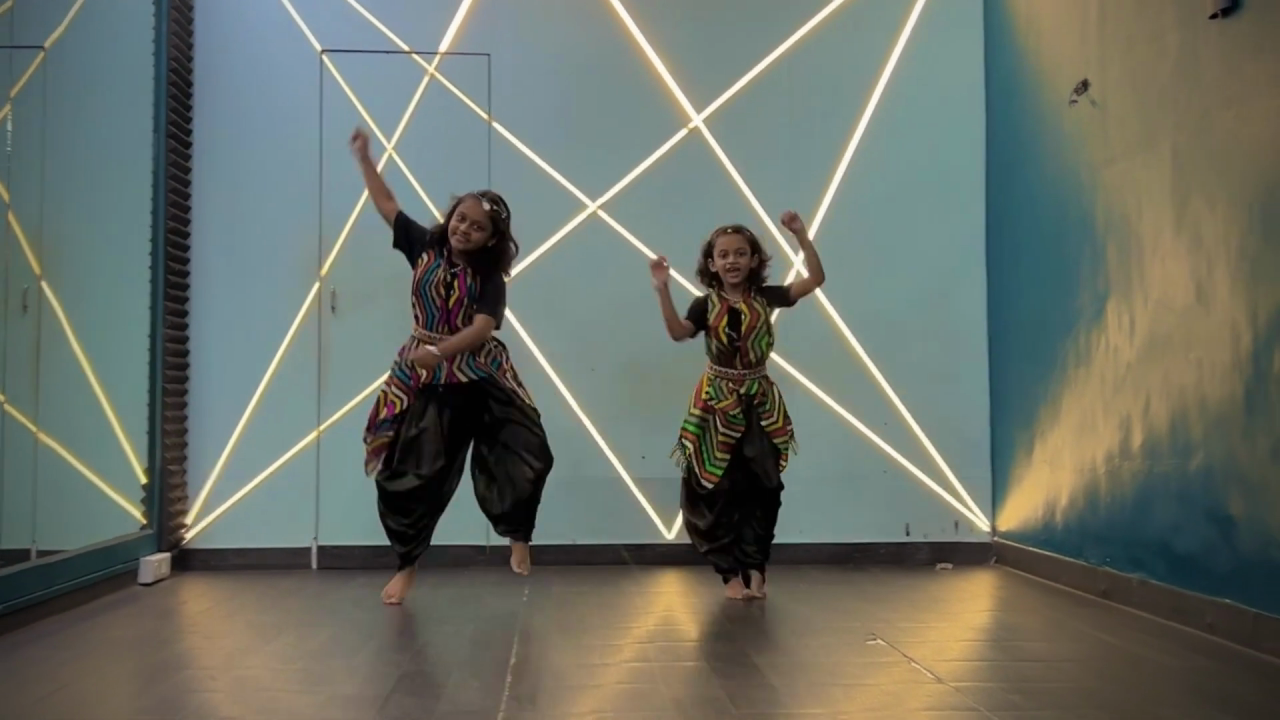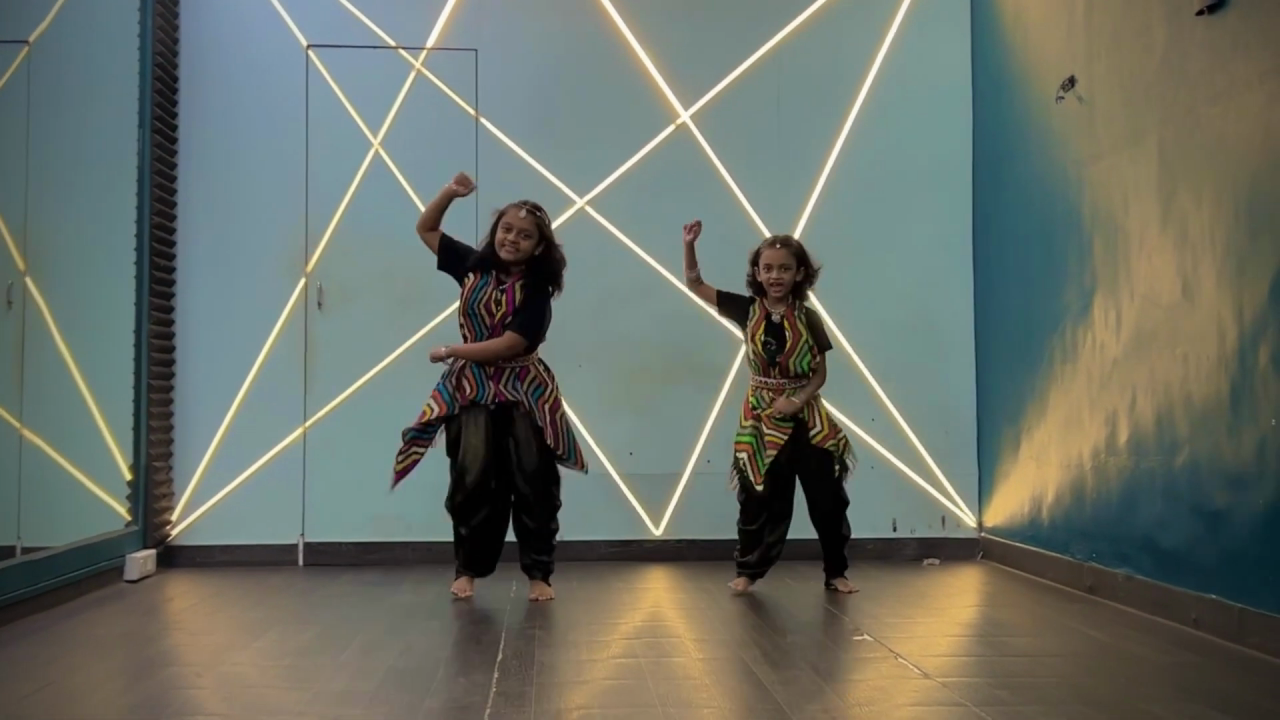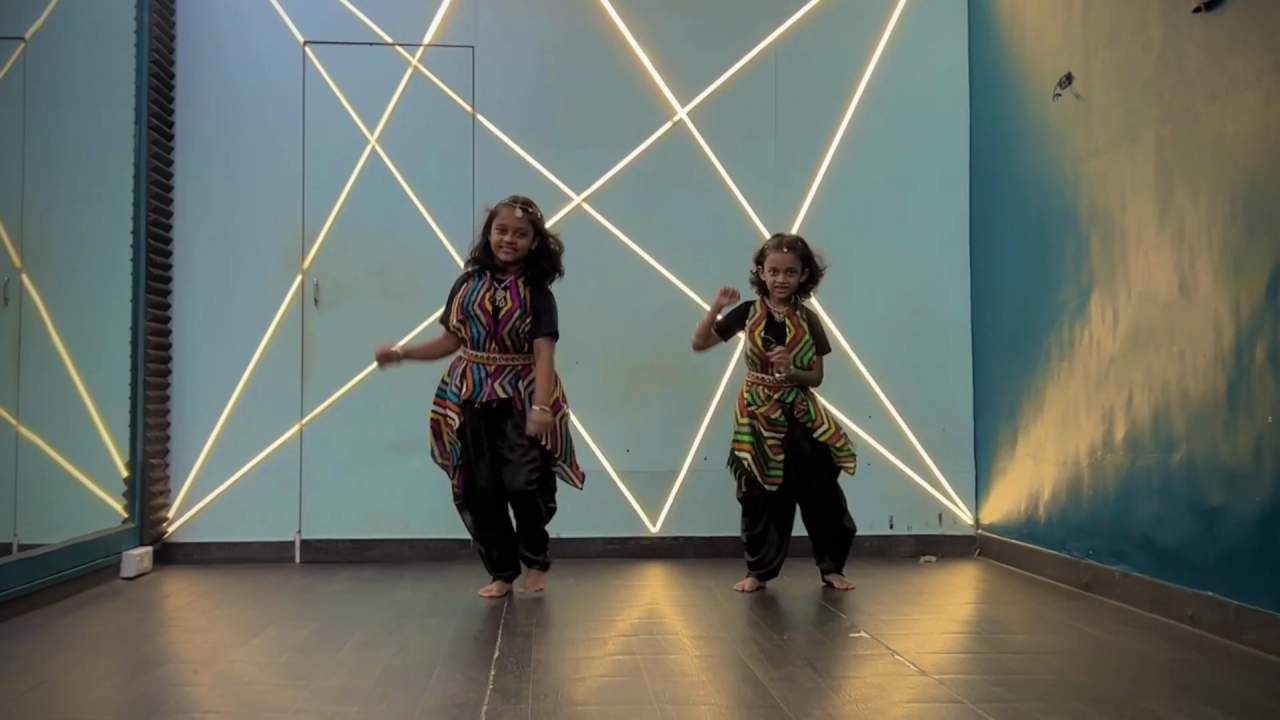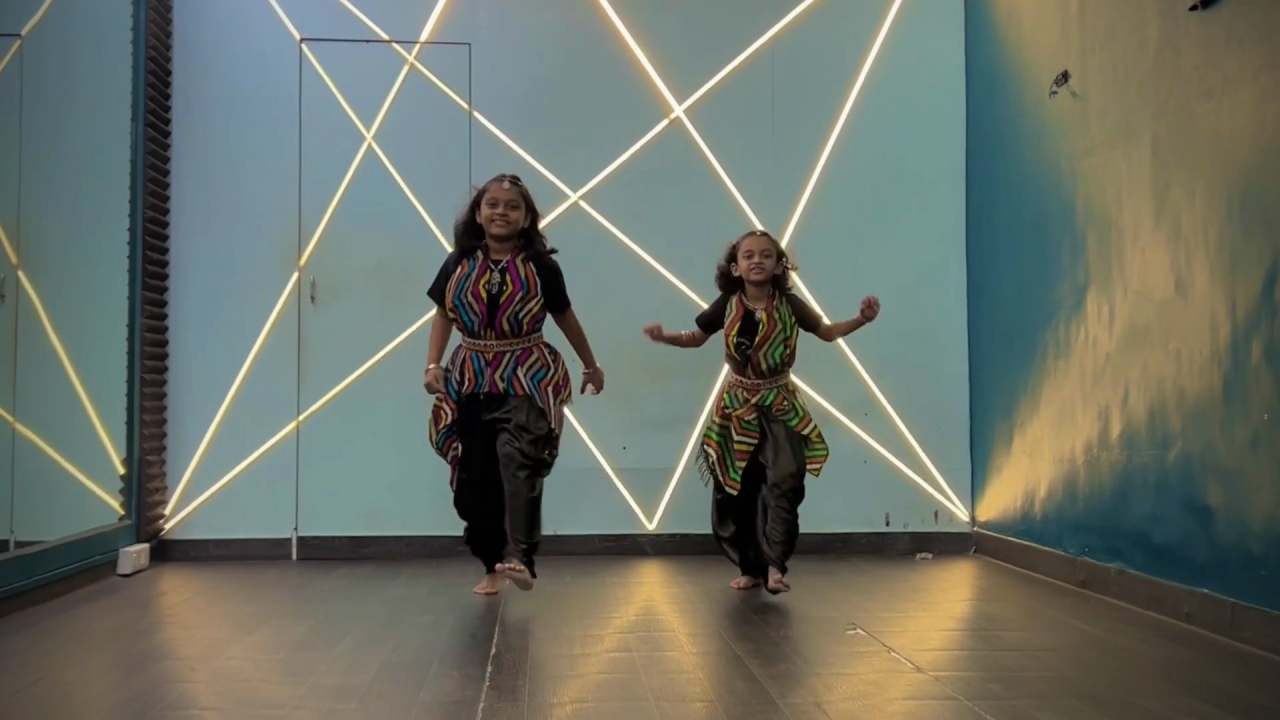
dt=0.3s
person 1, frame 1
left shoulder: (489, 278)
right shoulder: (425, 249)
left elbow: (481, 330)
right elbow: (384, 202)
left wrist: (439, 349)
right wrist: (364, 157)
left hip: (480, 373)
right hip: (429, 379)
left knee: (517, 451)
right knee: (415, 473)
left ankle: (518, 535)
right ankle: (405, 566)
person 1, frame 2
left shoulder: (537, 294)
right shoulder: (472, 267)
left elbow: (509, 345)
right elbow: (426, 229)
left wrist: (451, 351)
right wrist: (450, 193)
left hip: (523, 394)
right hip: (471, 391)
left knee: (533, 485)
right knee: (474, 480)
left ankle: (538, 574)
right ankle: (469, 569)
person 1, frame 3
left shoulder: (538, 293)
right shoulder: (469, 282)
left elbow: (543, 351)
right elbow: (448, 341)
left wrist: (544, 404)
right wrist: (399, 354)
left hip: (520, 392)
right hip: (469, 394)
left knee: (524, 483)
right knee: (476, 490)
left ankle: (535, 562)
right ankle: (502, 570)
person 1, frame 4
left shoulder: (541, 267)
right shoulder: (457, 265)
left elbow: (566, 318)
right elbow: (442, 315)
left wrist: (591, 365)
right wrist: (433, 364)
left hip: (526, 378)
right hip: (470, 379)
left knee: (518, 460)
right knee: (473, 479)
left ankle: (518, 557)
right ankle: (493, 564)
person 2, frame 1
left shoulder: (766, 298)
right shoulder: (706, 306)
left elbow: (814, 278)
right elbow: (678, 333)
left wrist: (798, 234)
right wrist: (663, 288)
left hip: (759, 401)
right hip: (717, 403)
left knee: (764, 487)
right knee: (714, 489)
left ankle: (755, 565)
right ankle: (731, 570)
person 2, frame 2
left shoulder: (807, 319)
right shoulder: (746, 310)
left elbow: (820, 373)
right elbow: (696, 285)
left wrist: (798, 401)
right wrist: (689, 245)
left hip: (805, 413)
right hip: (761, 413)
left knee: (827, 496)
right knee: (760, 494)
left ankle: (835, 571)
right ankle: (748, 570)
person 2, frame 3
left shoulder: (808, 320)
right shoulder: (748, 312)
left elbow: (815, 377)
right elbow: (698, 344)
left wrist: (791, 369)
right wrist: (715, 310)
left hip: (800, 410)
right hip: (757, 411)
left knee: (823, 494)
right knee: (760, 495)
left ankle: (832, 565)
right ankle: (759, 568)
person 2, frame 4
left shoulder: (790, 306)
right shoulder: (725, 307)
left elbow: (827, 331)
right elbow: (694, 338)
left wrist: (862, 319)
right wrist: (664, 337)
left hip: (780, 408)
right hip: (736, 410)
left knee: (784, 481)
right knee: (736, 493)
left ankle: (775, 566)
right ankle: (750, 567)
